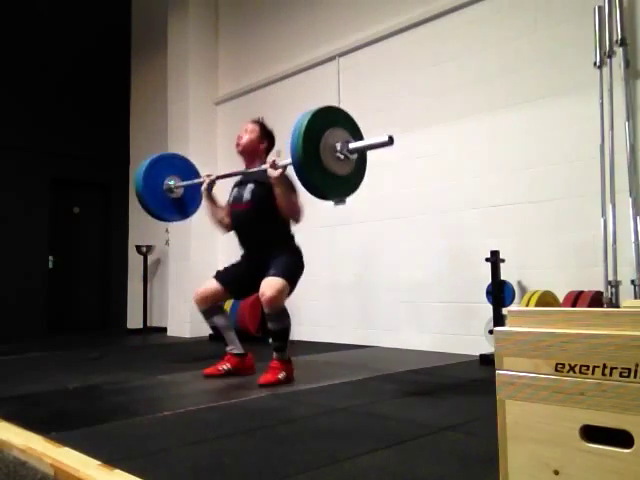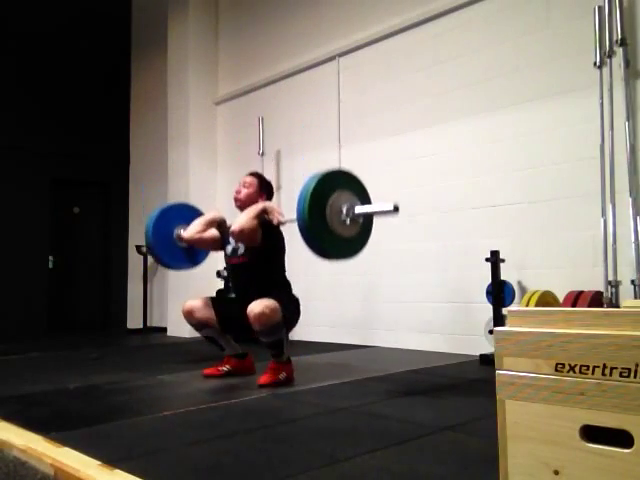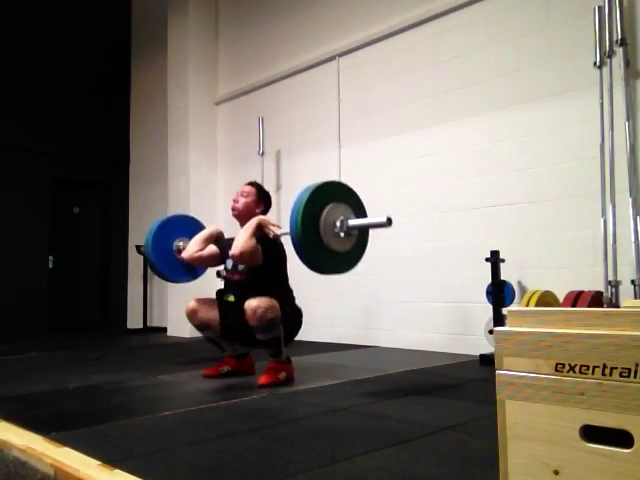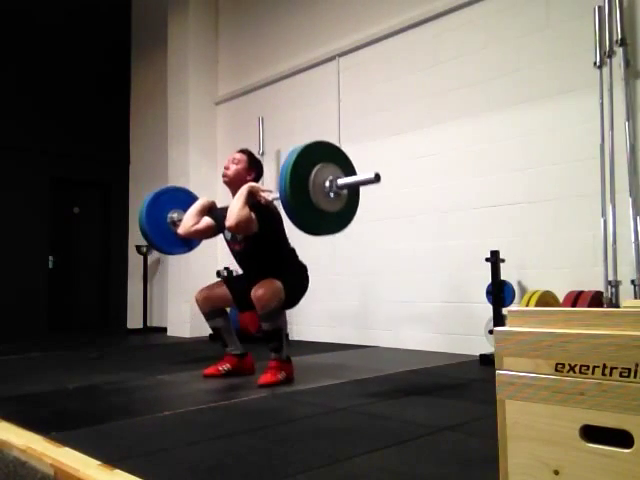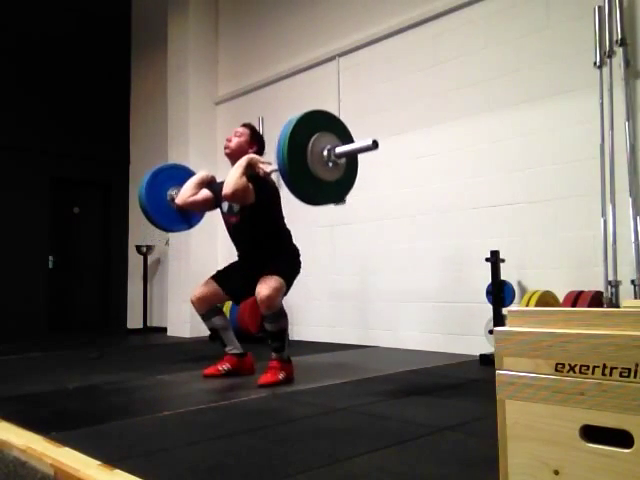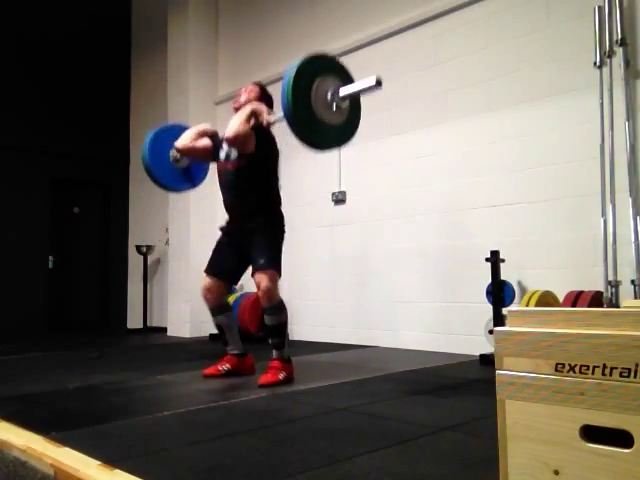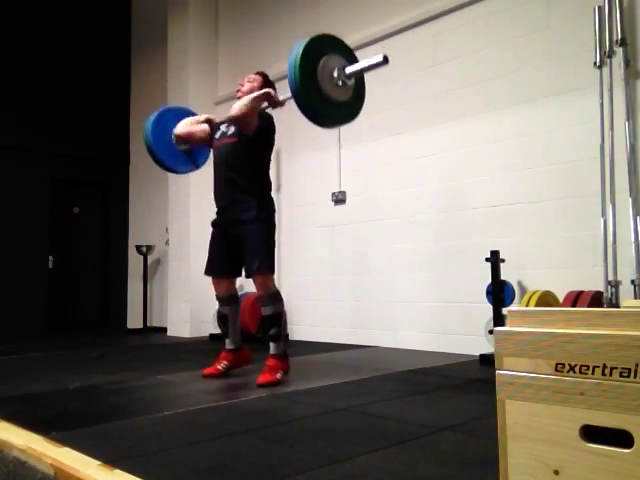
dt=0.3s
person 1, frame 1
left shoulder: (270, 176)
right shoulder: (238, 183)
left elbow: (294, 215)
right elbow: (227, 223)
left wrist: (277, 178)
right wrist: (208, 192)
left hip: (281, 256)
right hip: (252, 259)
left knee: (270, 294)
right knee: (204, 295)
left ankle: (281, 361)
right ankle: (237, 355)
person 1, frame 2
left shoulder: (267, 230)
right shoulder: (228, 233)
left elbow: (240, 230)
right elbow: (189, 236)
left wrist: (262, 208)
right wrist: (213, 218)
left hip: (278, 304)
left knee: (259, 311)
right knee: (191, 309)
left ankle: (281, 363)
right ankle: (237, 358)
person 1, frame 3
left shoulder: (267, 242)
right shoulder: (229, 244)
left elbow: (239, 254)
right elbow: (190, 256)
left wrist: (255, 223)
right wrist: (211, 233)
left hip: (282, 318)
right hip: (248, 319)
left knee: (255, 307)
right knee: (193, 308)
left ankle: (281, 364)
right ankle: (238, 357)
person 1, frame 4
left shoulder: (260, 208)
right shoulder: (224, 213)
left elbow: (234, 225)
right elbow: (186, 230)
left wrist: (245, 190)
right wrist: (204, 203)
left hip: (288, 278)
right hip: (255, 278)
left knee: (262, 293)
right knee: (205, 297)
left ankle: (280, 362)
right ankle: (237, 356)
person 1, frame 5
left shoulder: (259, 181)
right shoulder: (222, 186)
left elbow: (232, 194)
right elbow: (183, 201)
left wrist: (245, 161)
right wrist: (203, 177)
left hip: (280, 258)
right hip: (250, 260)
left knee: (266, 295)
right knee: (201, 297)
left ankle: (281, 363)
right ankle: (236, 356)
person 1, frame 6
left shoulder: (260, 135)
right shoulder: (221, 142)
left elbow: (233, 135)
right elbow: (182, 147)
left wrist: (251, 112)
right wrist: (204, 130)
left hip: (264, 226)
right hip: (235, 228)
left knee: (265, 286)
right knee: (211, 290)
left ankle: (281, 361)
right ankle: (237, 356)
person 1, frame 7
left shoulder: (260, 121)
right shoulder: (221, 127)
left elbow: (237, 114)
right elbow: (181, 133)
left wrist: (264, 97)
right wrist: (206, 119)
left hip: (254, 213)
right hip: (225, 214)
left knee: (262, 282)
right knee: (222, 284)
left ankle: (278, 358)
right ankle: (234, 350)
